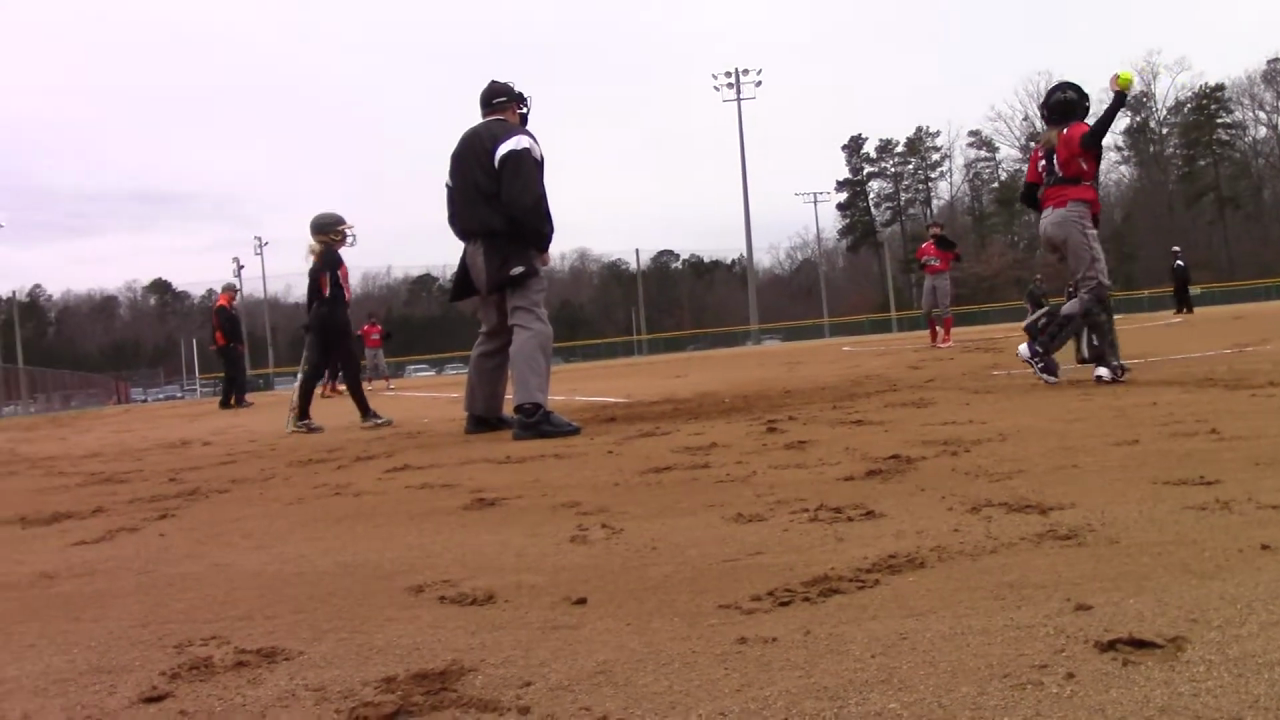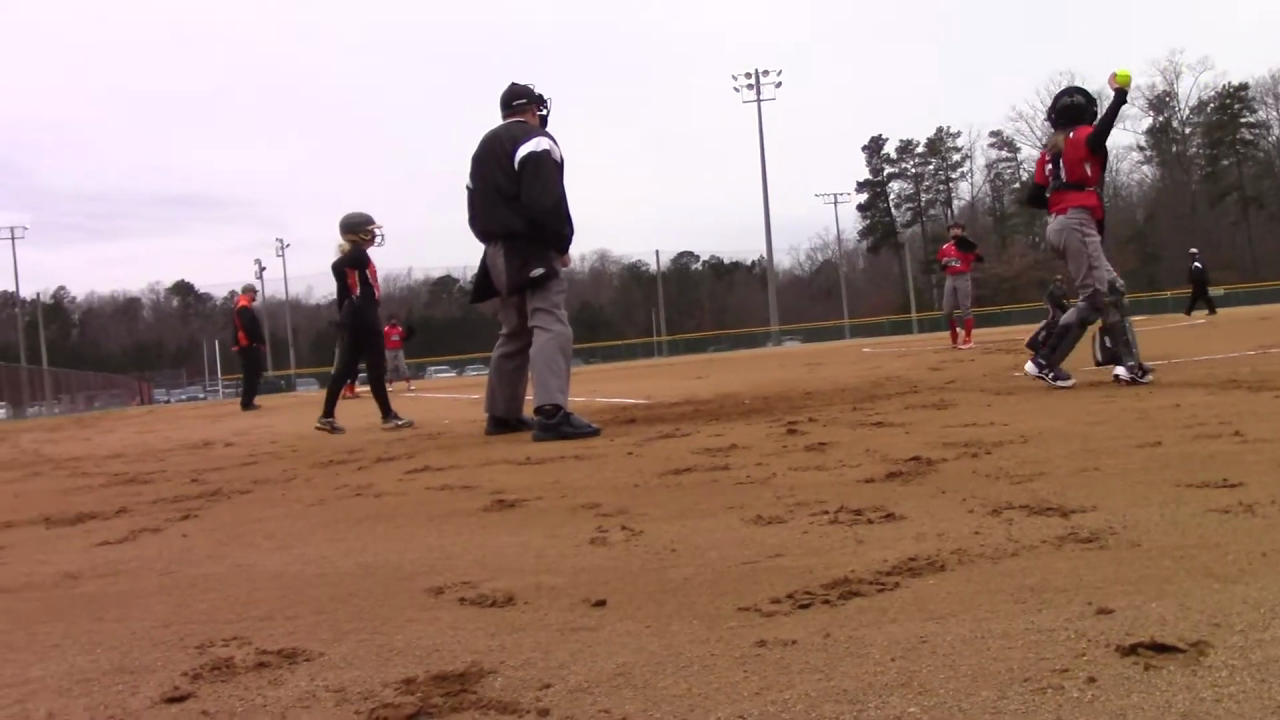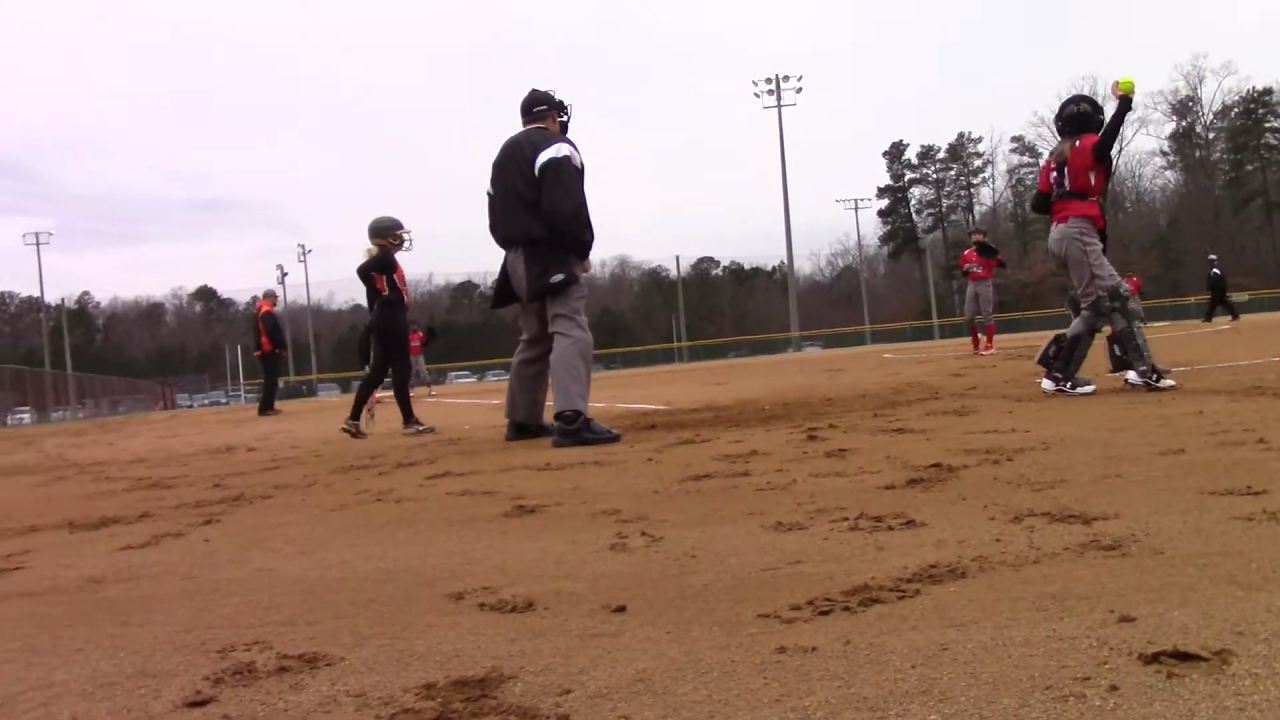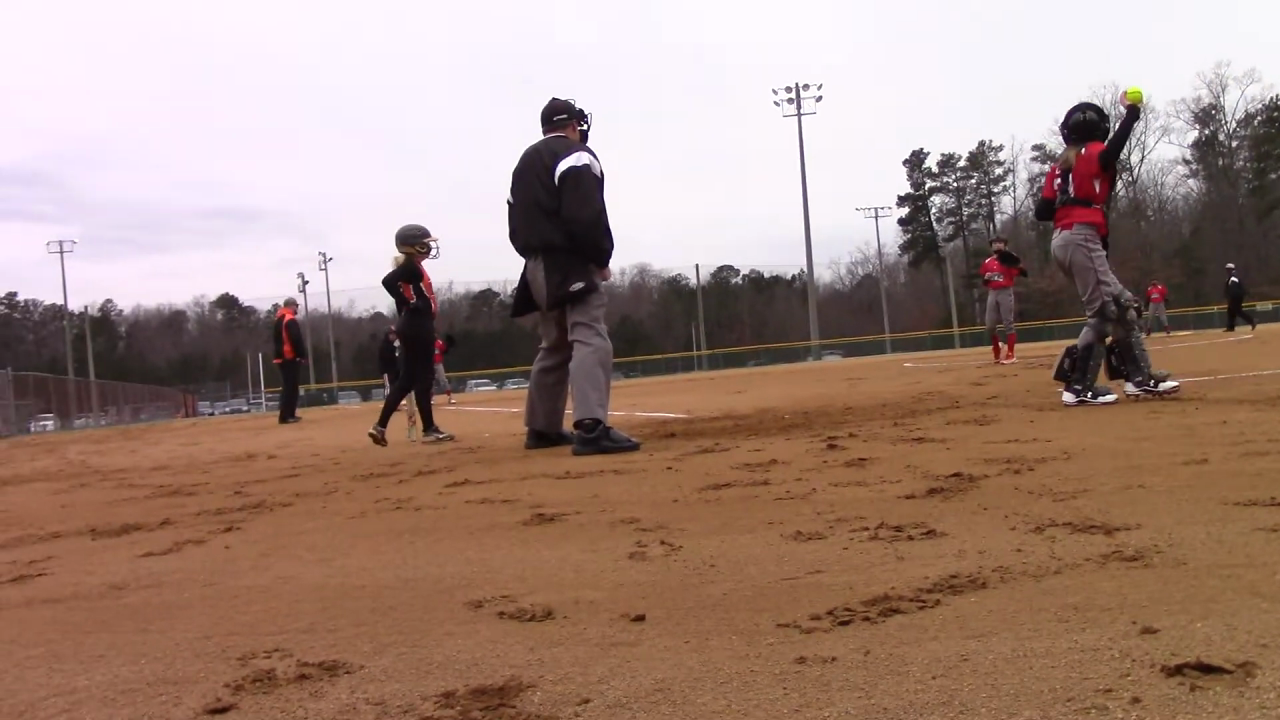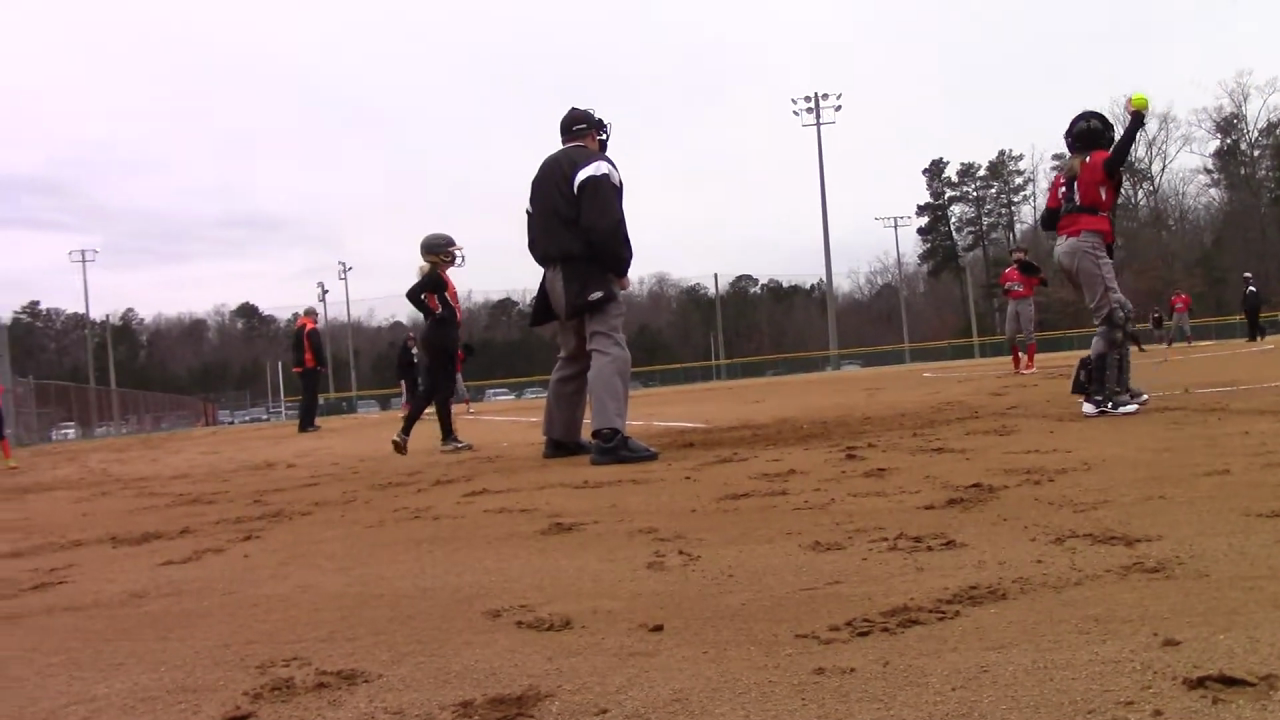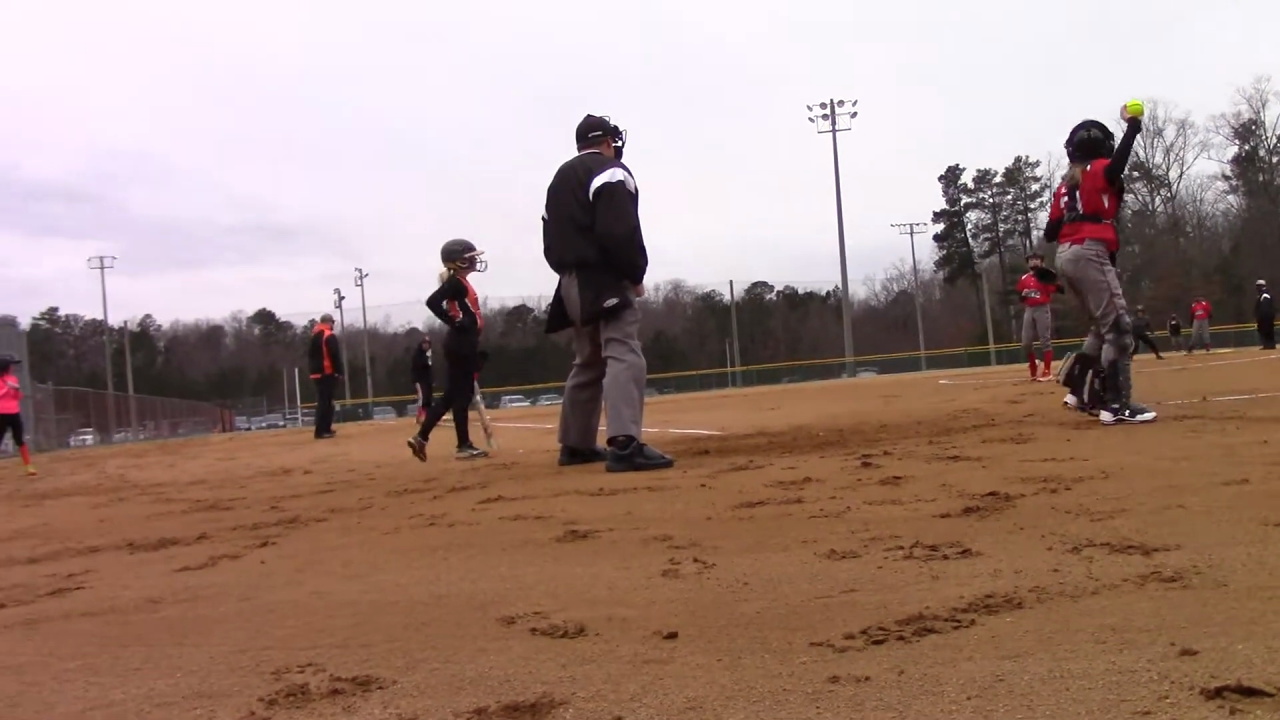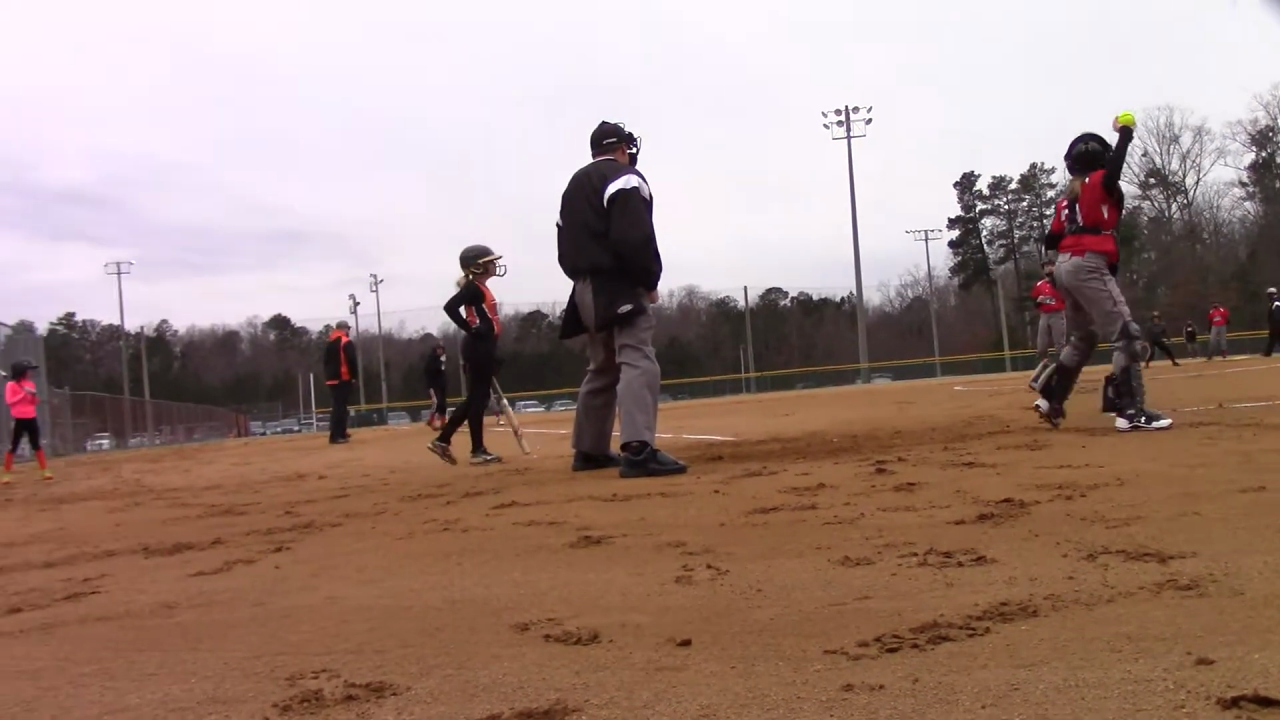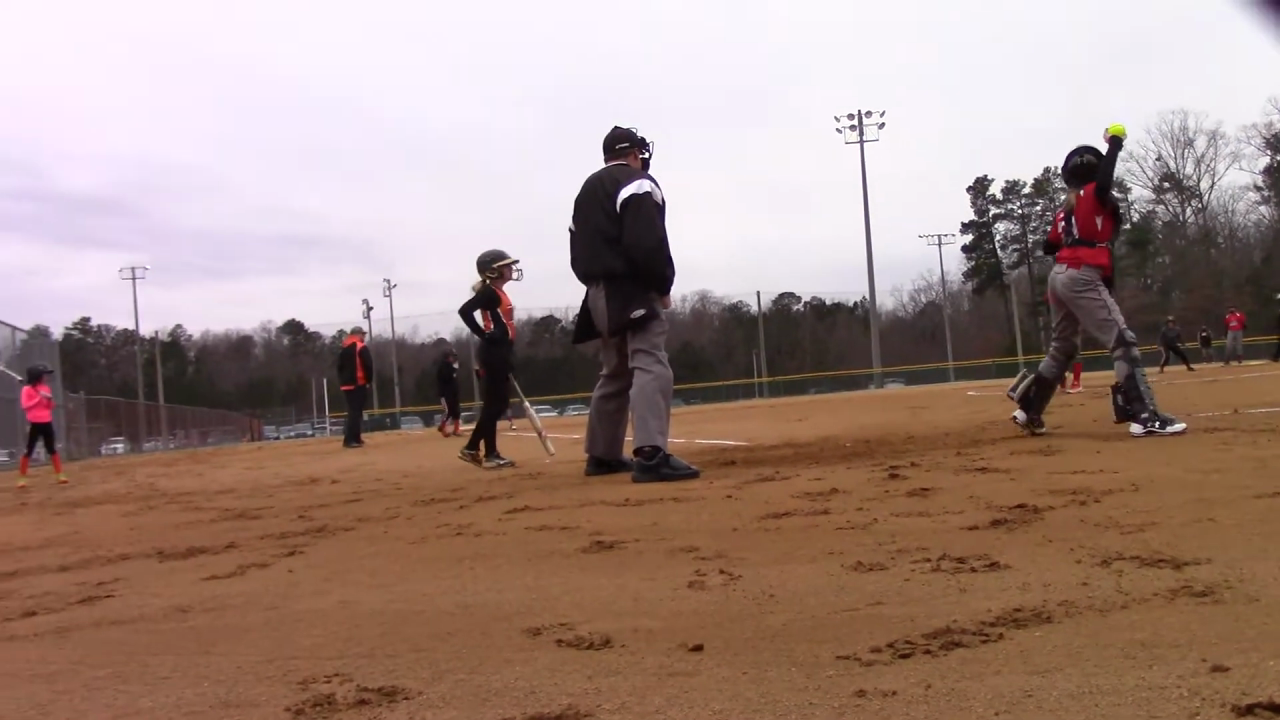
dt=0.1s
person 1, frame 1
left shoulder: (463, 147)
right shoulder: (516, 140)
left elbow: (455, 206)
right elbow: (526, 201)
left wrist: (475, 240)
right wrist: (542, 242)
left hip: (478, 251)
right hip: (510, 248)
left knee: (494, 331)
right knee: (530, 324)
left ankle: (482, 412)
right ankle: (531, 412)
person 1, frame 2
left shoulder: (484, 149)
right shoulder: (536, 141)
left elbow: (476, 208)
right elbow: (546, 202)
left wrist: (495, 241)
right wrist: (562, 243)
left hip: (498, 252)
right hip: (530, 249)
left knee: (514, 332)
right knee: (550, 326)
left ankle: (502, 413)
right ankle: (551, 414)
person 1, frame 3
left shoulder: (504, 155)
right shoulder: (556, 147)
left elbow: (496, 214)
right elbow: (566, 208)
left wrist: (515, 248)
right wrist: (582, 250)
left hip: (518, 259)
right hip: (551, 256)
left knee: (535, 338)
right knee: (570, 331)
left ankle: (523, 419)
right ankle: (572, 420)
person 1, frame 4
left shoulder: (524, 163)
right shoulder: (576, 156)
left elbow: (516, 223)
right elbow: (586, 216)
left wrist: (535, 256)
right wrist: (602, 258)
left hip: (538, 267)
right hip: (570, 264)
left knee: (554, 346)
right knee: (589, 340)
left ankle: (542, 427)
right ankle: (591, 428)
person 1, frame 5
left shoulder: (543, 173)
right shoulder: (595, 166)
left elbow: (535, 231)
right elbow: (604, 226)
left wrist: (553, 265)
right wrist: (621, 267)
left hip: (557, 276)
right hip: (589, 273)
left knee: (573, 355)
right knee: (608, 349)
left ankle: (560, 437)
right ankle: (609, 438)
person 1, frame 6
left shoulder: (559, 179)
right shoulder: (611, 172)
left elbow: (550, 238)
right elbow: (620, 232)
left wrist: (569, 272)
right wrist: (636, 274)
left hip: (572, 282)
right hip: (605, 280)
left knee: (588, 362)
right knee: (623, 356)
left ankle: (576, 444)
right ankle: (624, 445)
person 1, frame 7
left shoulder: (574, 186)
right shoulder: (625, 179)
left elbow: (565, 245)
right elbow: (634, 239)
left wrist: (583, 278)
right wrist: (650, 280)
left hip: (586, 289)
right hip: (618, 286)
left knee: (602, 368)
right knee: (637, 362)
left ankle: (590, 449)
right ankle: (638, 451)
person 1, frame 8
left shoulder: (586, 190)
right shoulder: (638, 183)
left elbow: (578, 249)
right elbow: (647, 243)
left wrist: (596, 283)
right wrist: (663, 285)
left hip: (599, 293)
right hip: (631, 290)
left knee: (615, 372)
right knee: (650, 367)
left ankle: (602, 454)
right ankle: (650, 455)
person 2, frame 1
left shoulder: (1041, 147)
right shoulder: (1077, 133)
left elbow: (1027, 195)
right elbow: (1093, 136)
right wrist: (1118, 97)
left hip: (1049, 221)
right hip: (1073, 218)
left knee: (1097, 289)
right knee: (1094, 291)
left ankle: (1107, 362)
right ankle: (1038, 349)
person 2, frame 2
left shoulder: (1049, 151)
right shoulder: (1084, 137)
left elbow: (1033, 197)
right elbow: (1099, 136)
right wrist: (1118, 95)
left hip: (1057, 226)
right hip: (1077, 223)
left knee: (1111, 291)
right knee: (1094, 298)
left ankle: (1127, 363)
right ankle: (1043, 360)
person 2, frame 3
left shoulder: (1054, 157)
right shoulder: (1090, 146)
left elbow: (1038, 204)
right elbow: (1107, 140)
right wrist: (1123, 102)
left hip: (1060, 233)
right hip: (1079, 232)
left knee: (1118, 297)
right knee: (1097, 305)
left ankle: (1141, 368)
right ankle: (1059, 375)
person 2, frame 4
left shoulder: (1059, 165)
right shoulder: (1096, 154)
left elbow: (1042, 211)
right elbow: (1113, 149)
right wrist: (1131, 112)
left hip: (1062, 241)
right hip: (1083, 239)
left knee: (1121, 304)
right knee: (1102, 313)
left ankle: (1138, 377)
right ankle: (1078, 387)
person 2, frame 5
left shoulder: (1063, 174)
right shoulder: (1099, 162)
left elbow: (1046, 221)
right elbow: (1118, 155)
right wrist: (1135, 118)
left hip: (1063, 248)
right hip: (1086, 246)
left knee: (1119, 312)
right knee: (1111, 320)
left ankle: (1116, 385)
right ankle: (1099, 397)
person 2, frame 6
left shoulder: (1065, 184)
right shoulder: (1103, 170)
left elbow: (1051, 232)
right elbow: (1119, 160)
right wrist: (1132, 124)
left hip: (1066, 256)
right hip: (1090, 254)
left knee: (1105, 325)
right knee: (1117, 327)
left ankle: (1079, 390)
right ankle: (1114, 405)
person 2, frame 7
left shoulder: (1067, 197)
right shoulder: (1101, 183)
left elbow: (1051, 241)
right elbow: (1114, 170)
right wrist: (1125, 133)
left hip: (1064, 266)
right hip: (1089, 267)
left knee: (1084, 337)
right knee: (1126, 335)
left ankle: (1050, 398)
right ankle: (1131, 412)
person 2, frame 8
left shoulder: (1065, 208)
right shoulder: (1096, 195)
left elbow: (1049, 247)
right elbow: (1105, 181)
right wrist: (1114, 142)
left hip: (1059, 277)
right hip: (1083, 279)
left knee: (1062, 349)
right knee: (1123, 343)
left ankle: (1027, 409)
right ankle: (1144, 416)
person 3, frame 1
left shoulder: (324, 256)
right shoulder: (331, 254)
left elbow: (312, 290)
right elbow: (314, 274)
left wrist: (311, 318)
right wrist: (323, 306)
left hip: (323, 316)
right hip: (333, 315)
left knee: (315, 368)
right knee: (350, 366)
left ankle: (302, 419)
right ankle: (367, 415)
person 3, frame 2
left shoulder: (353, 255)
right shoulder: (359, 253)
left elbow: (342, 287)
right elbow: (337, 266)
left wrist: (343, 314)
right wrist: (352, 299)
left hip: (354, 315)
right hip: (363, 313)
left knee: (346, 367)
right knee: (376, 366)
left ankle: (327, 417)
right ankle: (388, 416)
person 3, frame 3
left shoulder: (384, 260)
right shoulder: (385, 258)
left elbow: (371, 294)
right elbow: (362, 270)
left wrist: (375, 314)
right wrist: (380, 296)
left hip: (384, 318)
right hip: (391, 318)
left knee: (377, 371)
right knee: (401, 370)
left ankle: (354, 419)
right ankle: (409, 421)
person 3, frame 4
left shoulder: (412, 268)
right shoulder: (412, 267)
left elbow: (397, 290)
right elbow: (387, 281)
right wrist: (408, 304)
left hip: (412, 326)
right hip: (418, 326)
left knee: (407, 379)
right knee: (423, 378)
left ankle: (380, 425)
right ankle: (429, 429)
person 3, frame 5
left shoulder: (439, 277)
right shoulder: (435, 276)
right elbow: (412, 294)
right wrist: (432, 315)
left hip: (440, 336)
right hip: (442, 335)
left knee: (430, 388)
right knee: (444, 387)
left ankle: (404, 433)
right ankle: (448, 438)
person 3, frame 6
left shoulder: (461, 283)
right shoulder: (456, 283)
right elbow: (432, 302)
right wrist: (453, 323)
left hip: (461, 343)
right hip: (462, 342)
left knee: (452, 394)
right knee: (462, 394)
left ankle: (421, 436)
right ankle: (463, 445)
person 3, frame 7
left shoulder: (482, 288)
right shoulder: (472, 288)
right elbow: (449, 307)
right wrist: (469, 329)
left hip: (483, 348)
right hip: (478, 347)
left knee: (475, 398)
right knee: (478, 399)
left ankle: (442, 440)
right ankle: (477, 450)
person 3, frame 8
left shoulder: (499, 293)
right shoulder: (489, 293)
right elbow: (465, 310)
left wrist: (507, 359)
right wrist: (483, 334)
left hip: (499, 352)
right hip: (494, 352)
left knee: (496, 403)
right knee: (494, 403)
left ankle: (472, 447)
right ankle: (490, 454)
